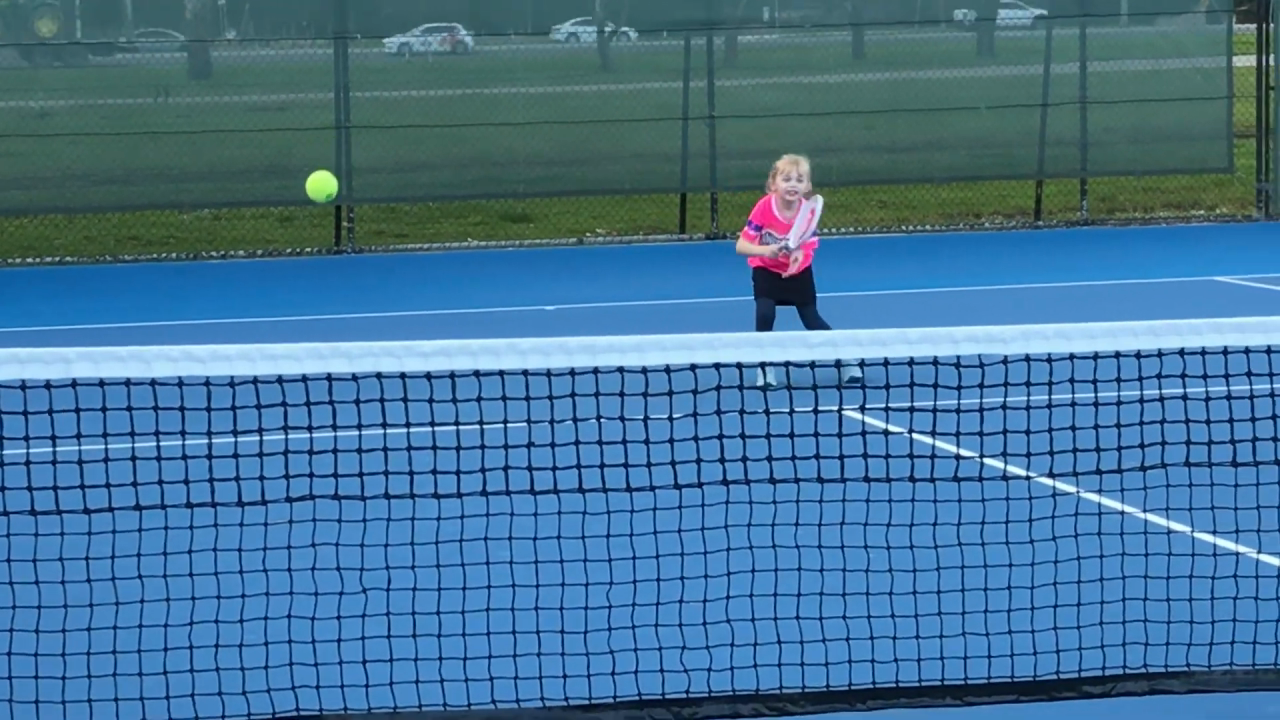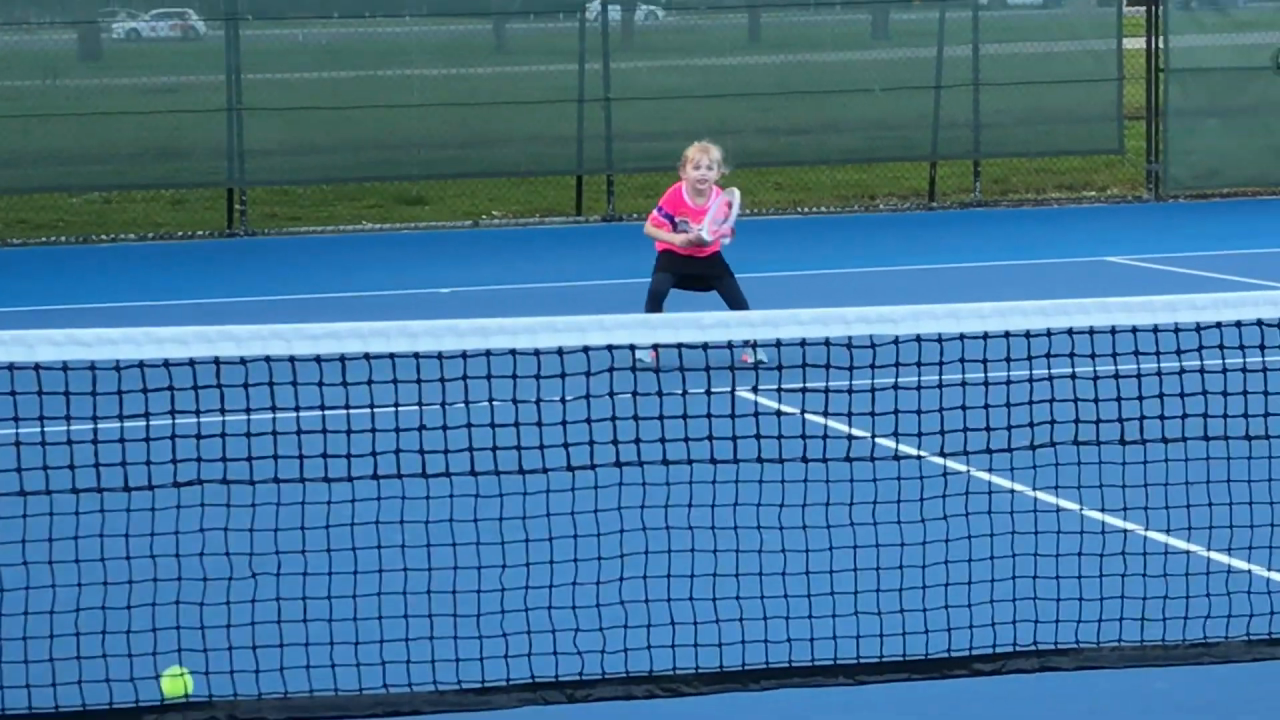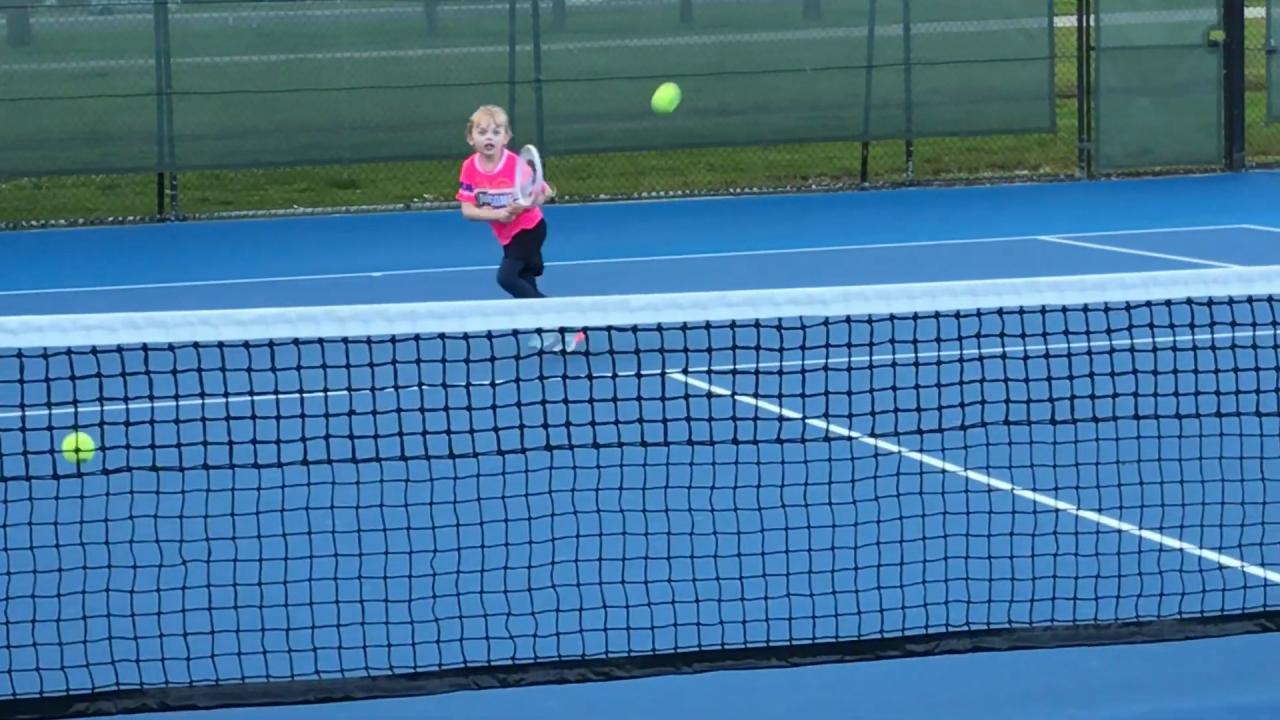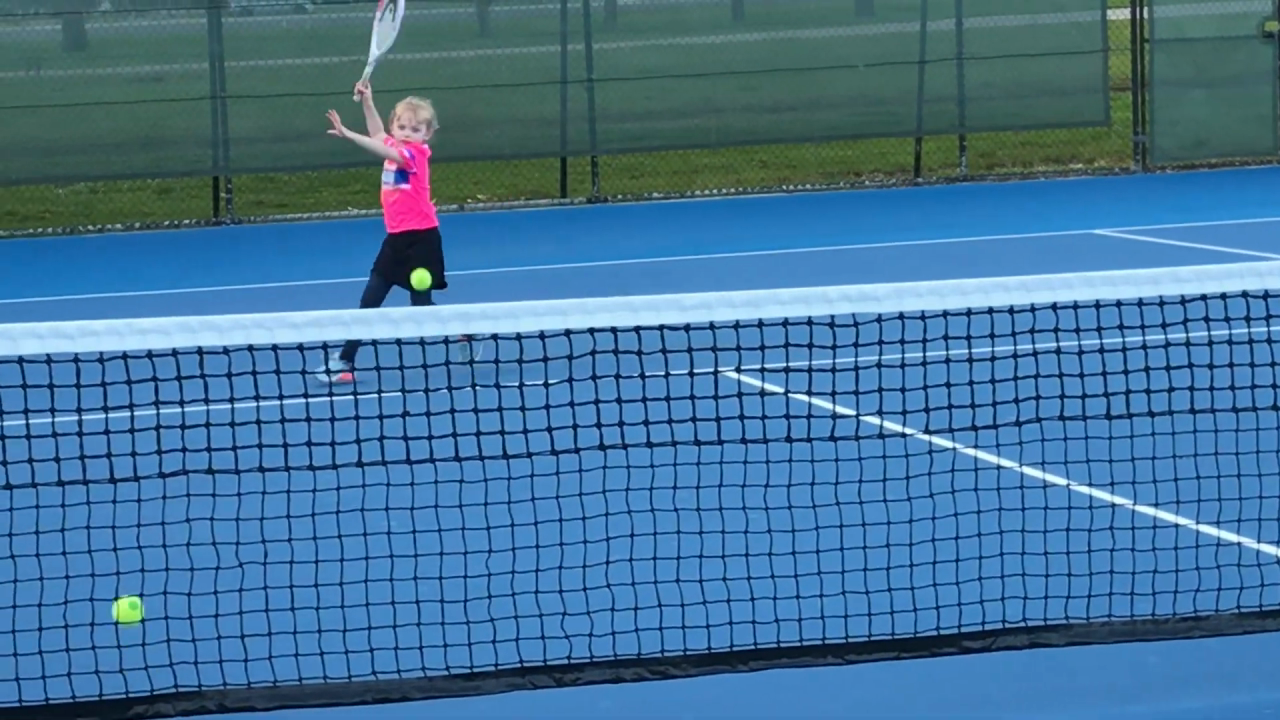
dt=0.4s
person 1, frame 1
right shoulder: (763, 208)
left elbow: (806, 250)
right elbow: (741, 245)
left wrist: (797, 260)
right wrist: (765, 250)
left hip: (798, 271)
right hip: (767, 270)
left knee: (812, 320)
right knee: (765, 314)
left ankle: (846, 363)
right ankle: (764, 367)
person 1, frame 2
right shoulder: (673, 195)
left elbow: (722, 237)
right elbow: (649, 228)
left wrist: (710, 237)
right wrist: (677, 238)
left hip: (707, 255)
right hip: (672, 252)
left knee: (736, 300)
right knee: (656, 291)
left ankle: (751, 347)
right ankle: (647, 346)
person 1, frame 3
left shoulder: (516, 164)
right shoulder: (469, 168)
left elbow: (543, 194)
right elbow: (467, 210)
left wrist: (529, 205)
right wrist: (497, 213)
left hip: (529, 230)
right hip: (507, 234)
left knee: (507, 278)
right knee: (523, 285)
person 1, frame 4
left shoulder: (417, 152)
right shoulder: (387, 146)
left elbow: (392, 151)
right elbow: (378, 133)
left wrist: (351, 136)
right wrist: (367, 100)
left hip: (421, 237)
right hip: (396, 237)
left knee: (420, 301)
right knee: (370, 299)
right ankle: (343, 363)
